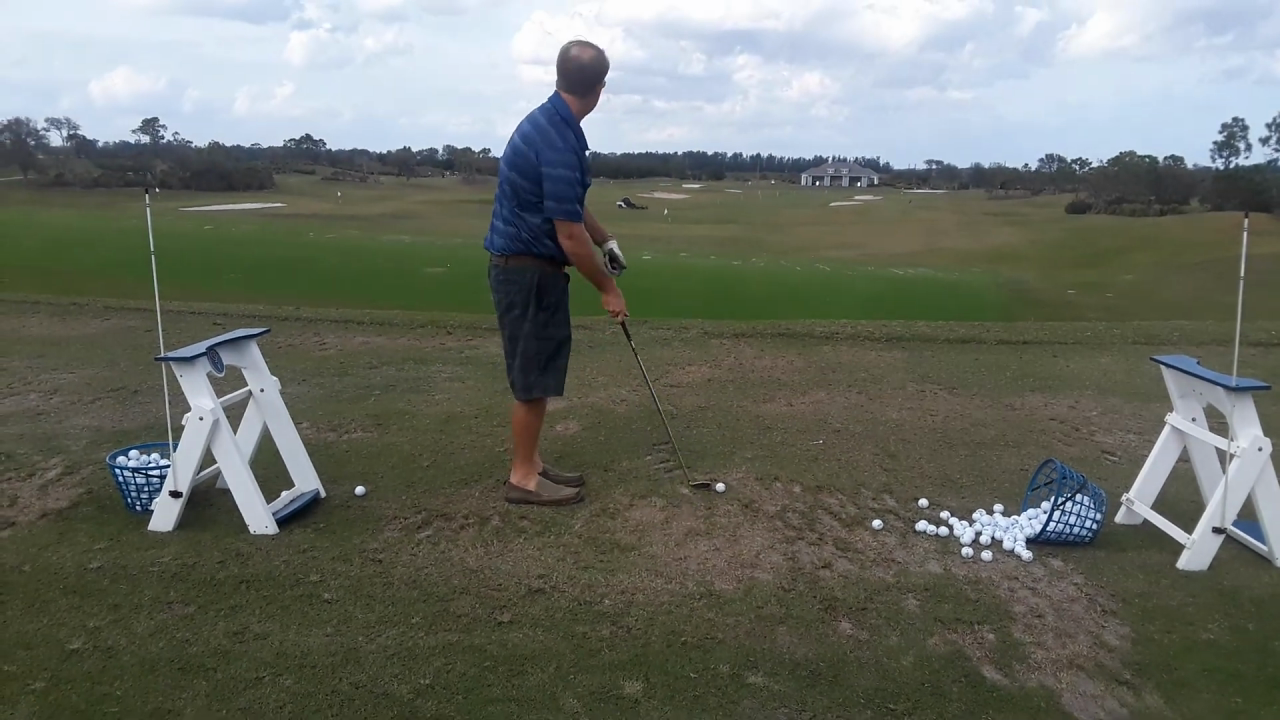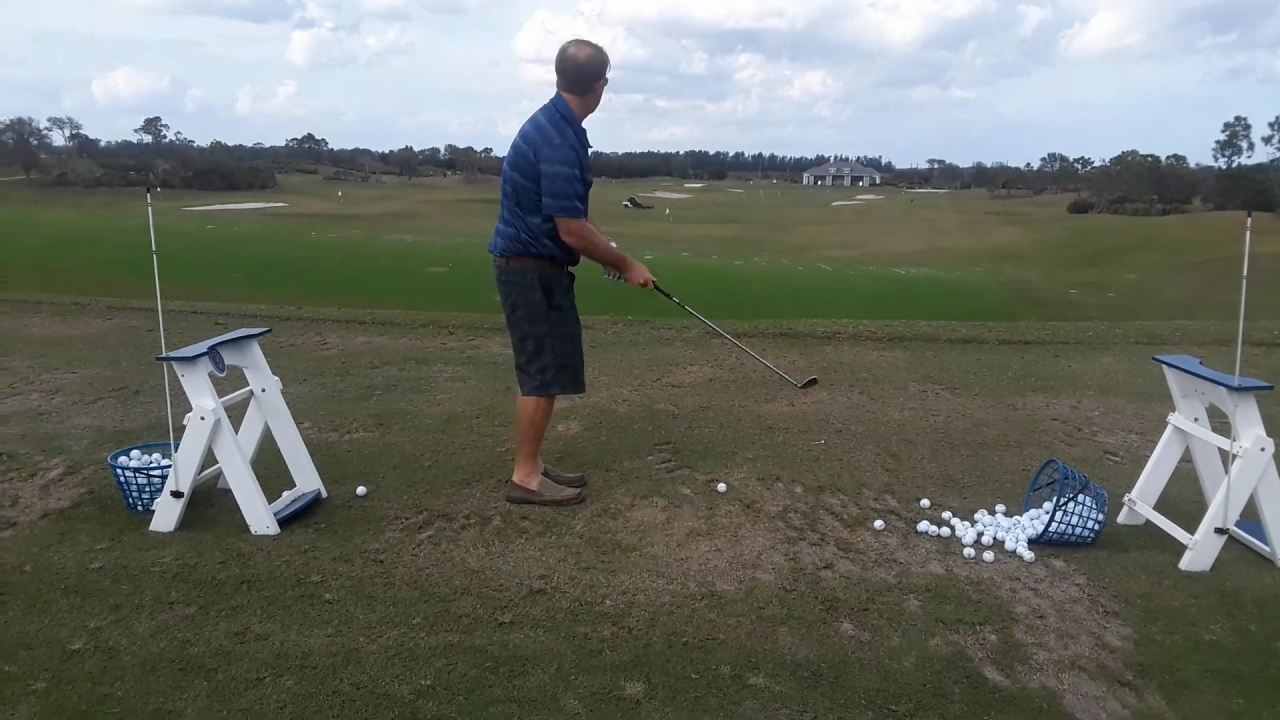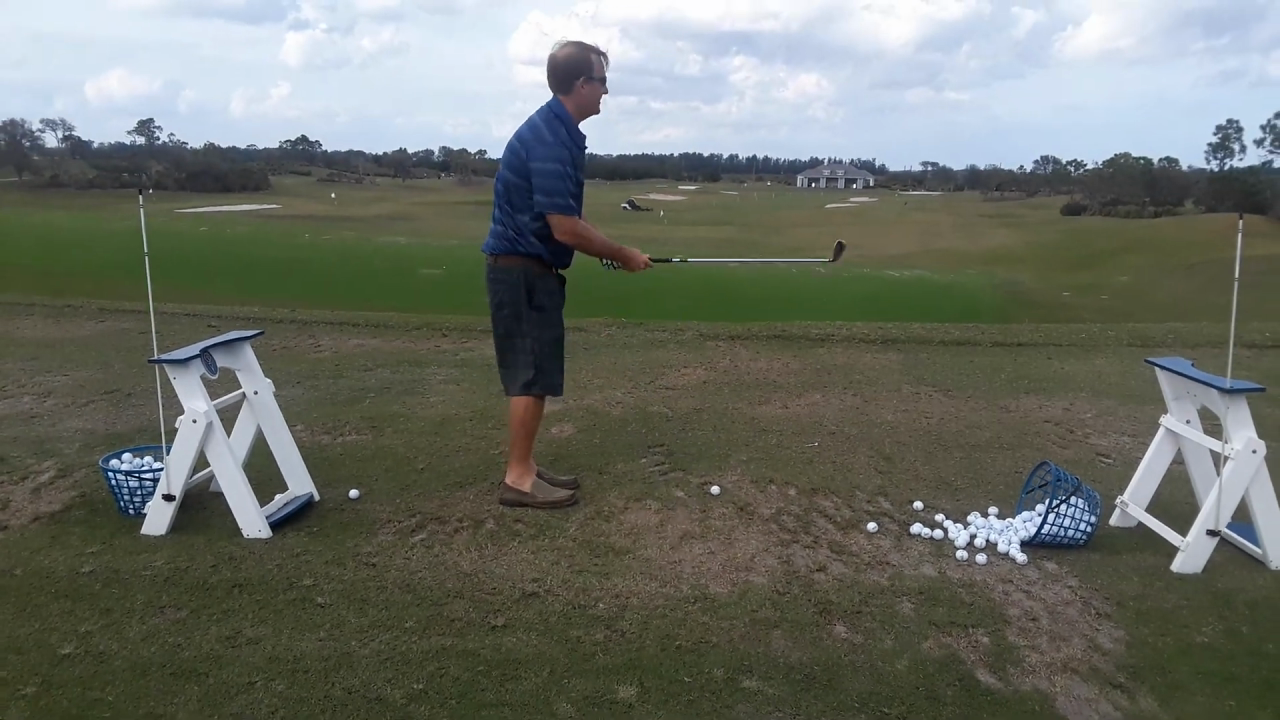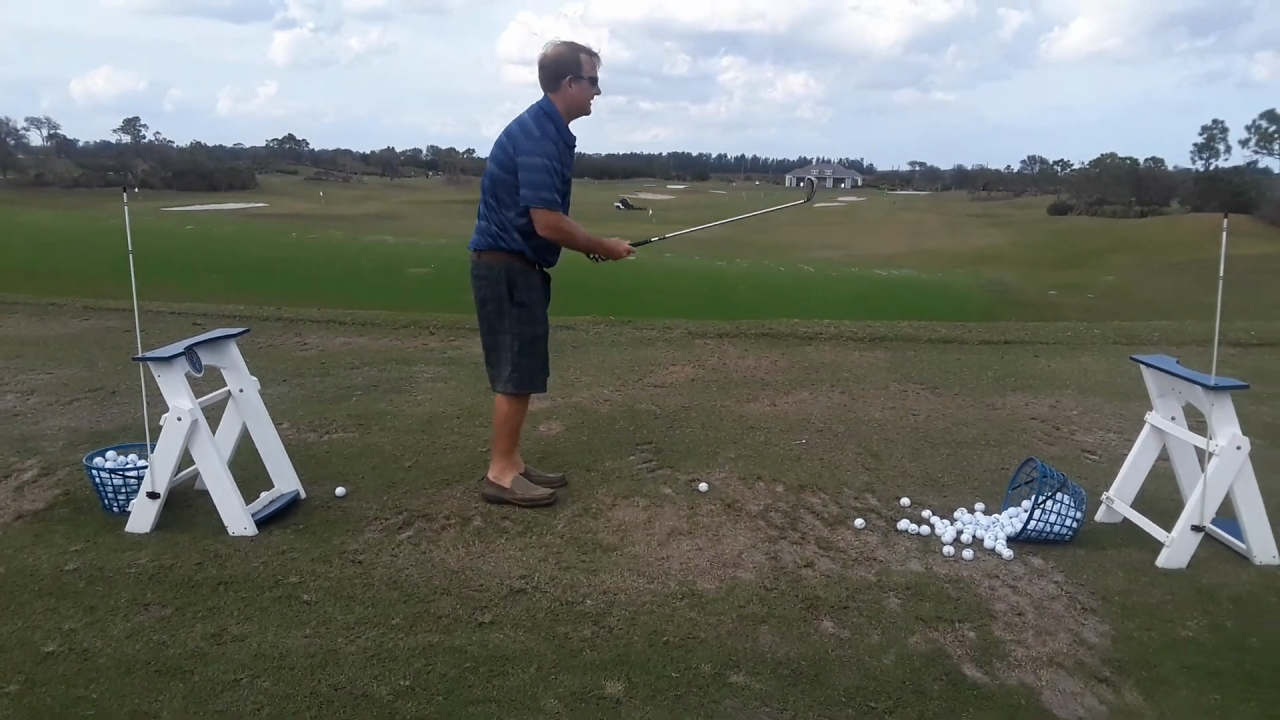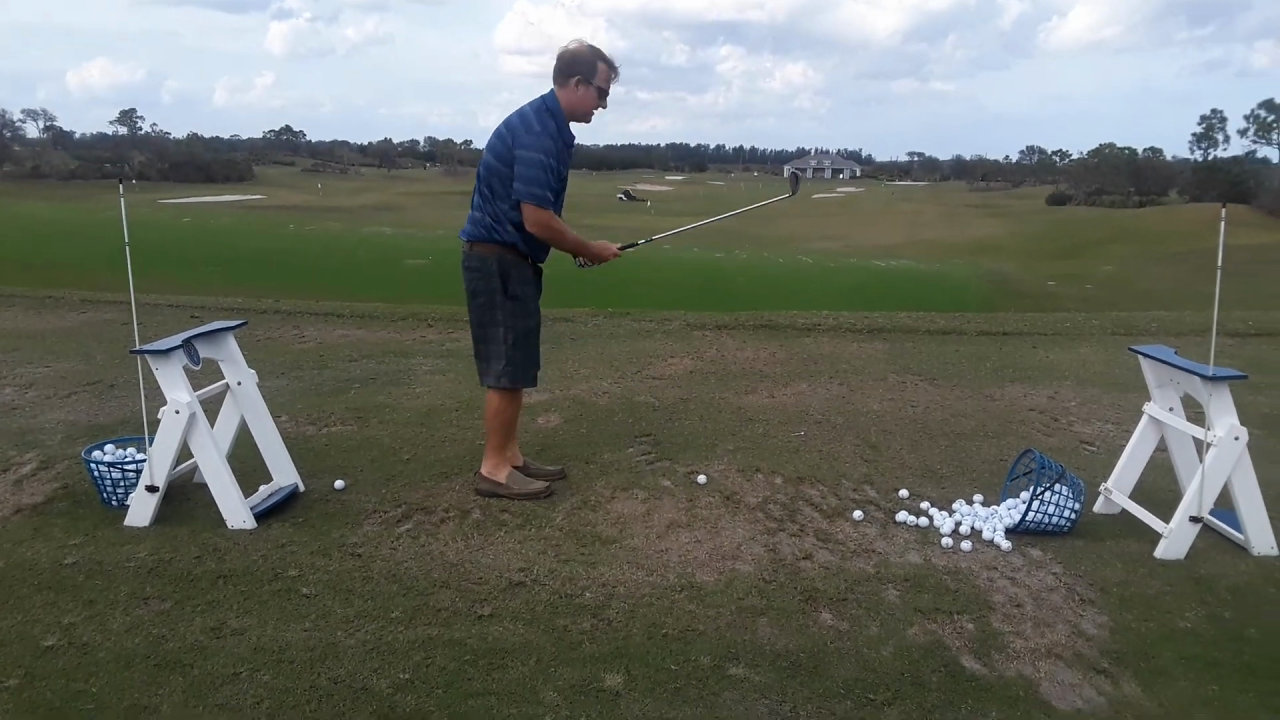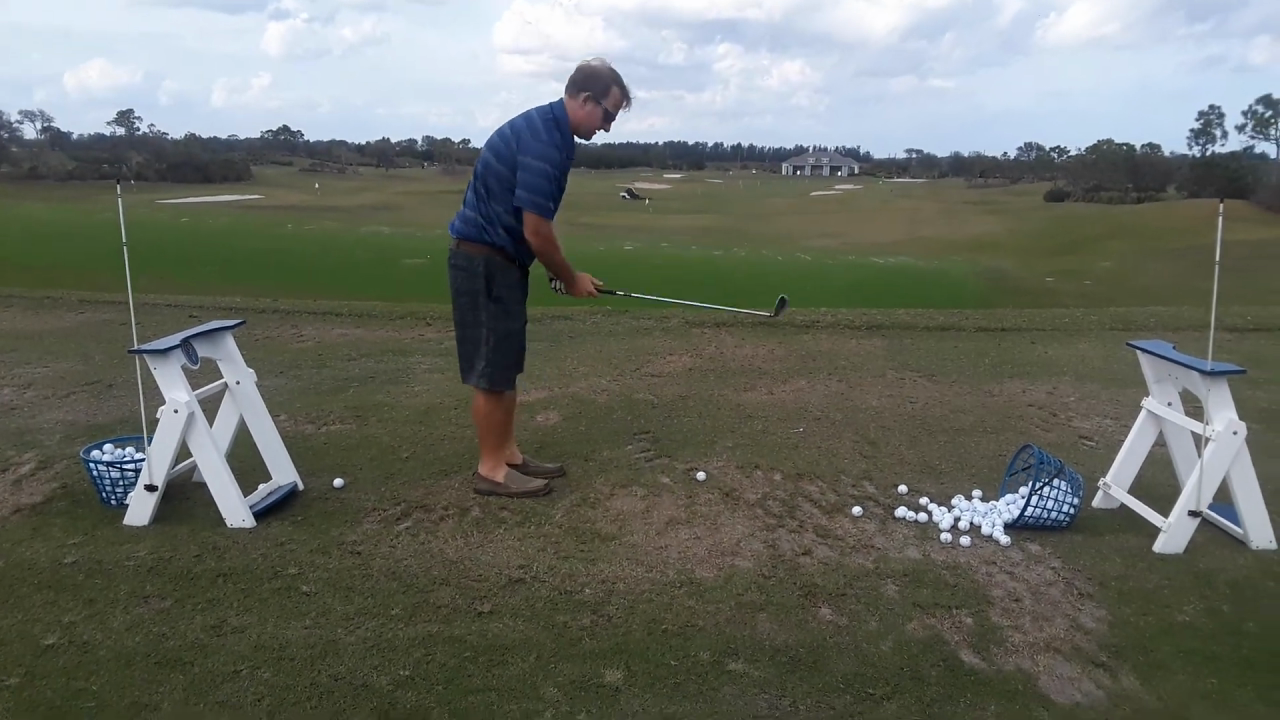
dt=0.2s
person 1, frame 1
left shoulder: (546, 121)
right shoulder: (559, 141)
right elbow: (570, 235)
left wrist: (606, 240)
right wrist: (608, 288)
left hip: (525, 264)
right hip: (529, 270)
left knee: (540, 373)
right knee: (533, 376)
left ankle: (531, 463)
right ankle: (522, 478)
person 1, frame 2
left shoulder: (552, 124)
right shoulder: (559, 140)
right elbow: (572, 231)
left wrist: (609, 245)
right wrist: (626, 265)
left hip: (531, 265)
right hip: (534, 270)
left knee: (542, 373)
right knee: (545, 374)
left ankle: (532, 464)
right ankle: (525, 477)
person 1, frame 3
left shoulder: (555, 129)
right shoulder: (550, 140)
left elbow: (566, 212)
right elbow: (565, 229)
left wrist: (608, 246)
right wrist: (623, 255)
left hip: (529, 268)
right hip: (521, 271)
left knee: (533, 374)
right knee: (531, 375)
left ankle: (525, 466)
right ankle: (517, 479)
person 1, frame 4
left shoulder: (549, 130)
right shoulder: (538, 137)
left elbow: (550, 211)
right elbow: (548, 224)
left wrist: (593, 243)
right wrist: (603, 246)
left hip: (519, 266)
right hip: (506, 267)
left knee: (521, 372)
right knee: (516, 374)
left ankle: (512, 464)
right ankle: (499, 475)
person 1, frame 5
left shoulder: (548, 125)
right shoulder: (537, 131)
right elbow: (537, 220)
left wrist: (579, 246)
right wrist: (589, 250)
left hip: (511, 259)
right hip: (498, 261)
left knee: (514, 365)
right knee: (507, 367)
left ankle: (510, 456)
right ankle: (493, 469)
person 1, frame 6
left shoulder: (547, 129)
right shoulder: (543, 140)
right elbow: (537, 231)
left wrist: (561, 271)
right wrist: (570, 278)
left hip: (497, 259)
right hip: (485, 260)
left knee: (506, 364)
right knee: (493, 367)
left ankle: (507, 453)
right ankle: (490, 469)
